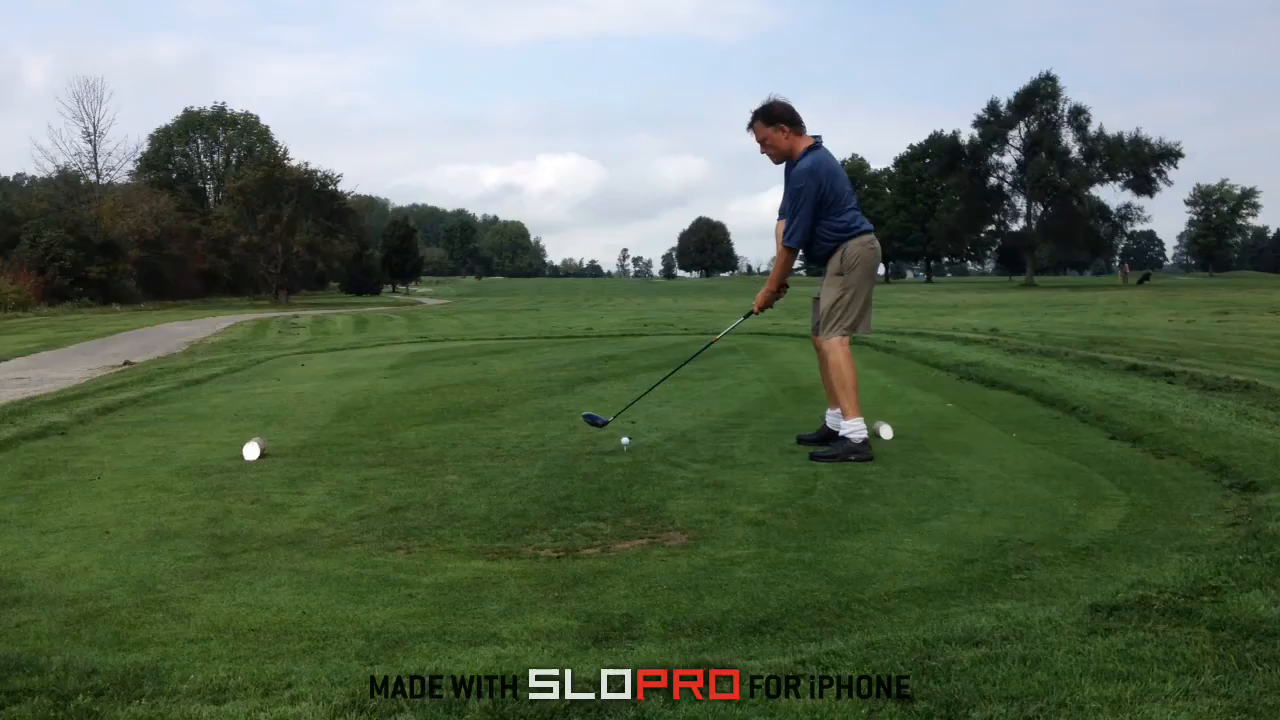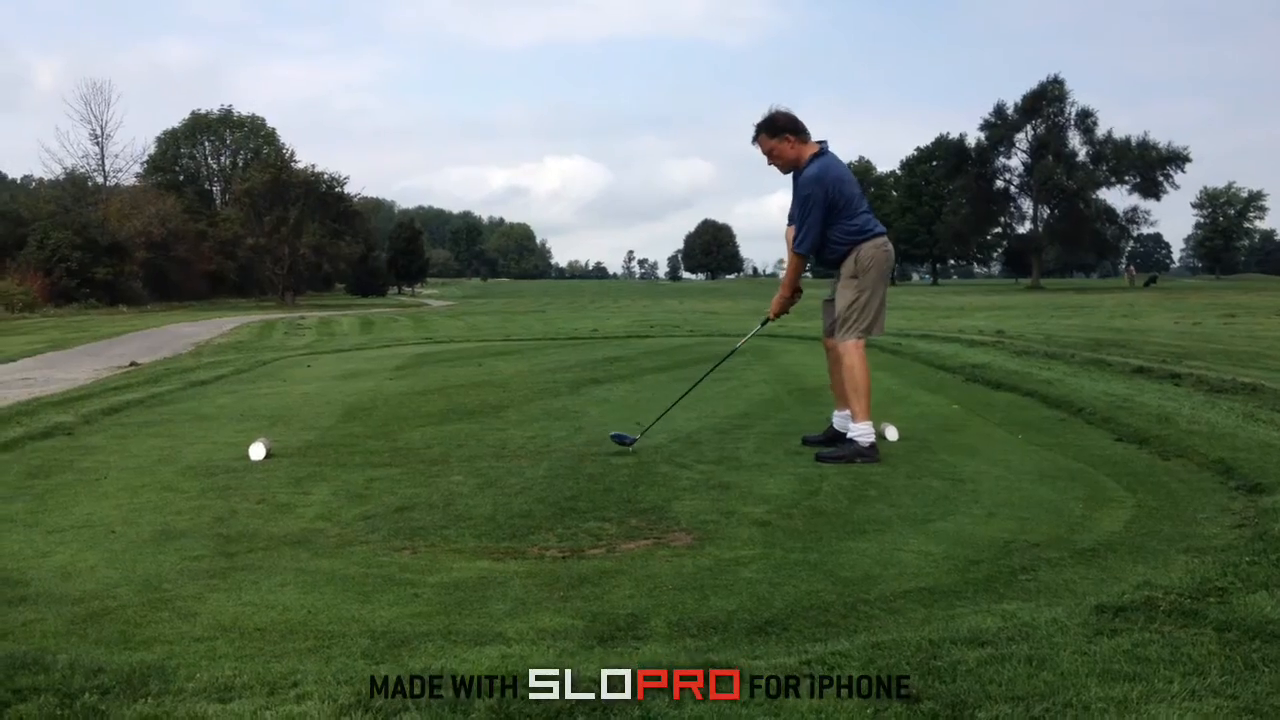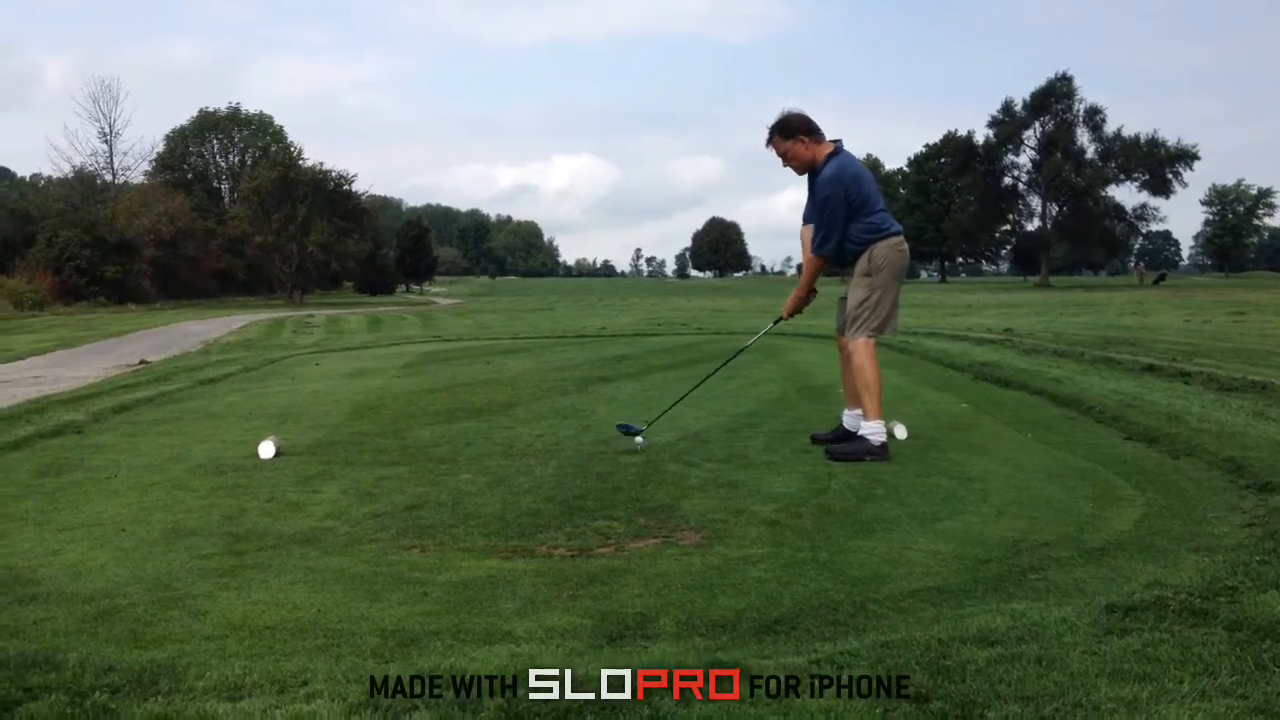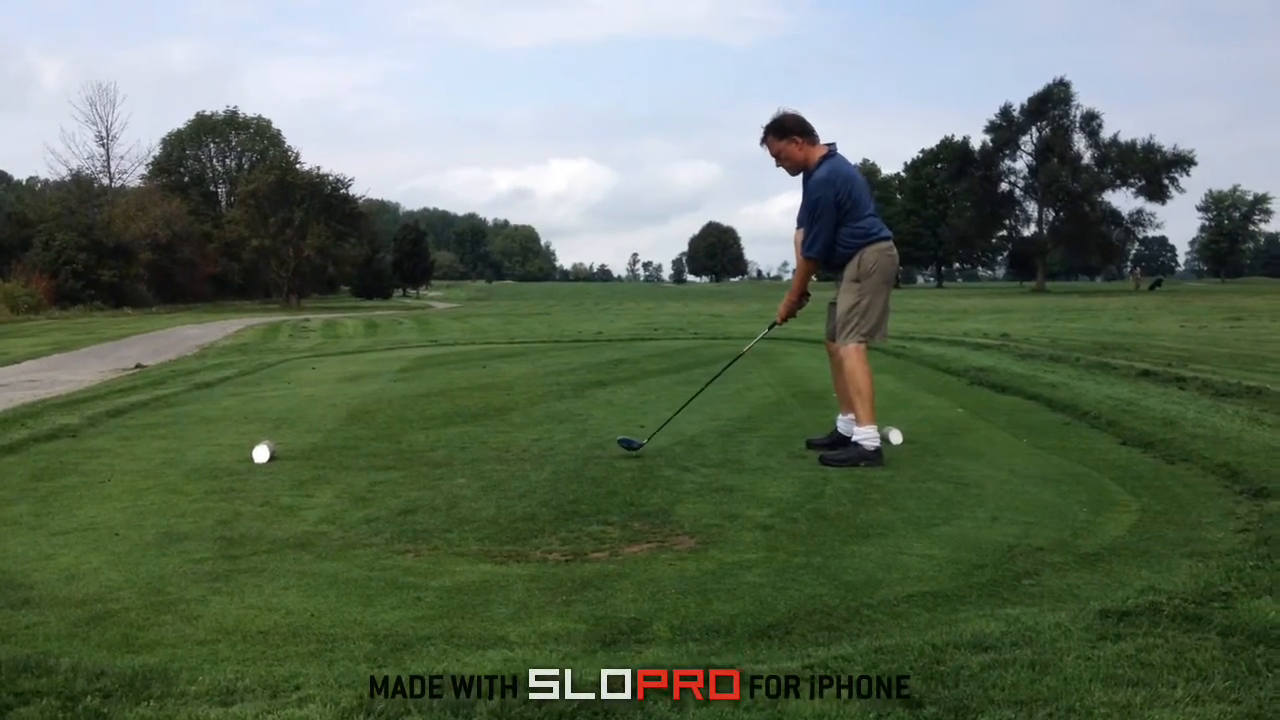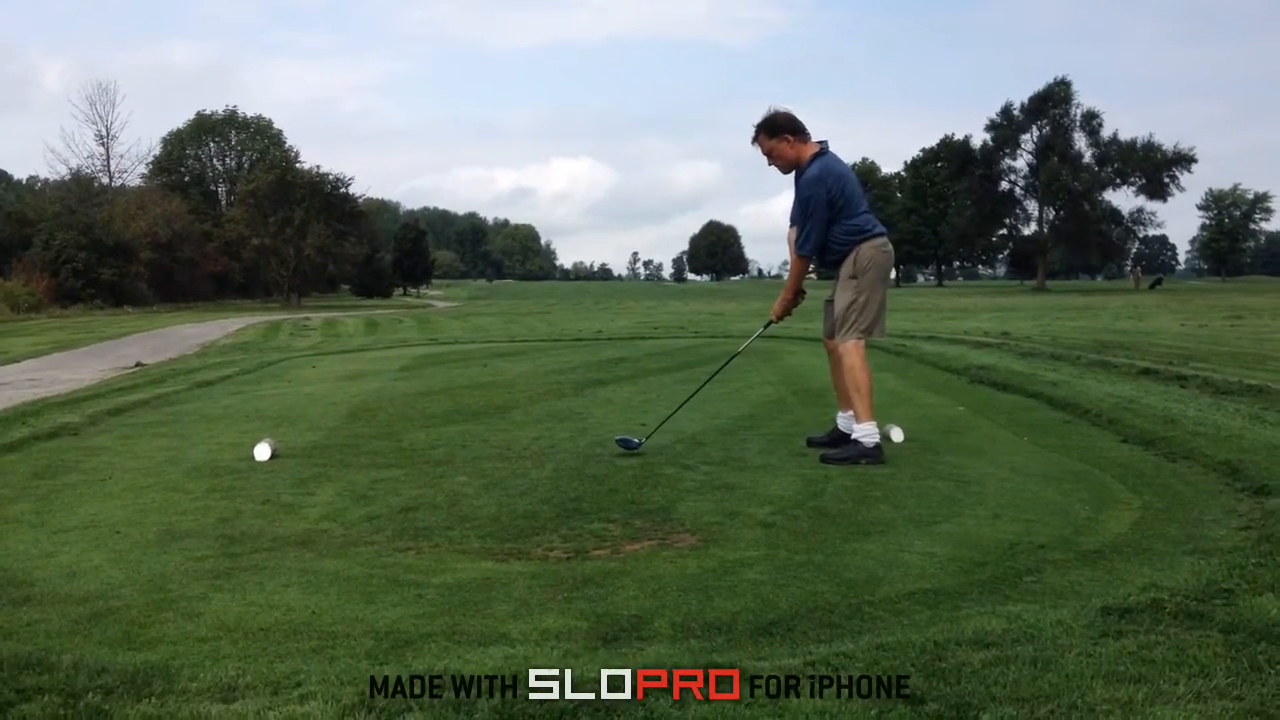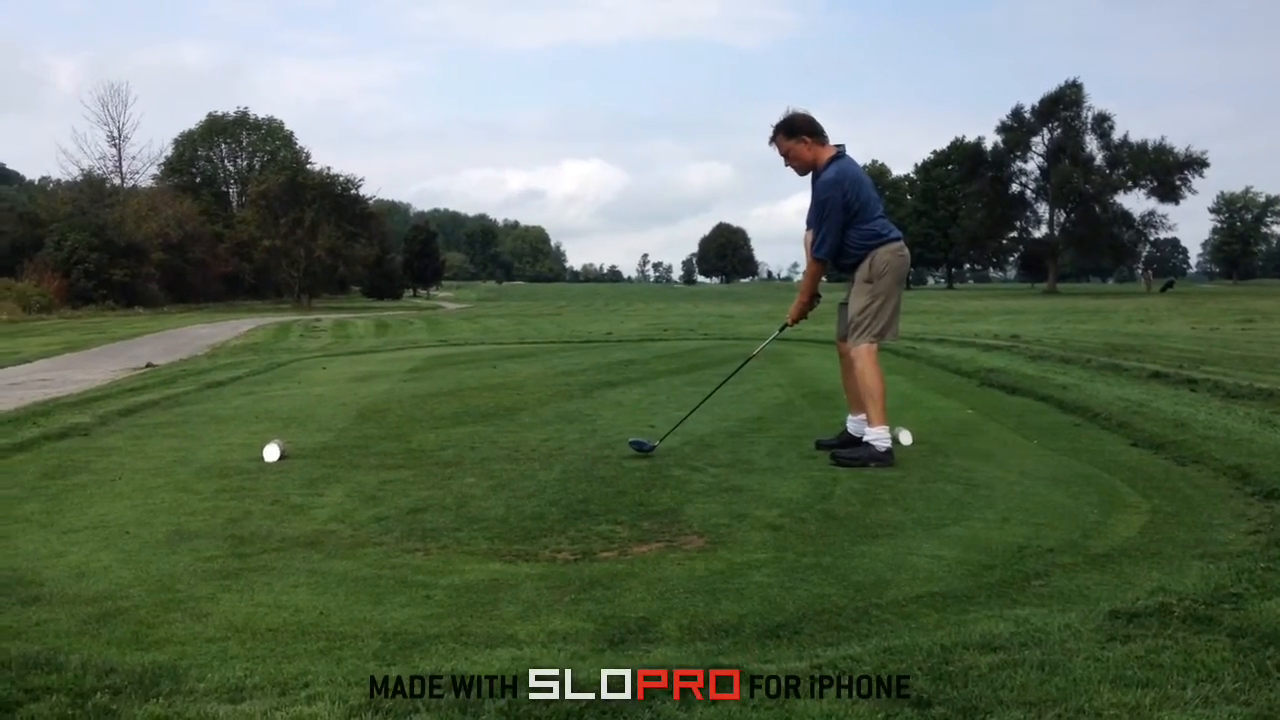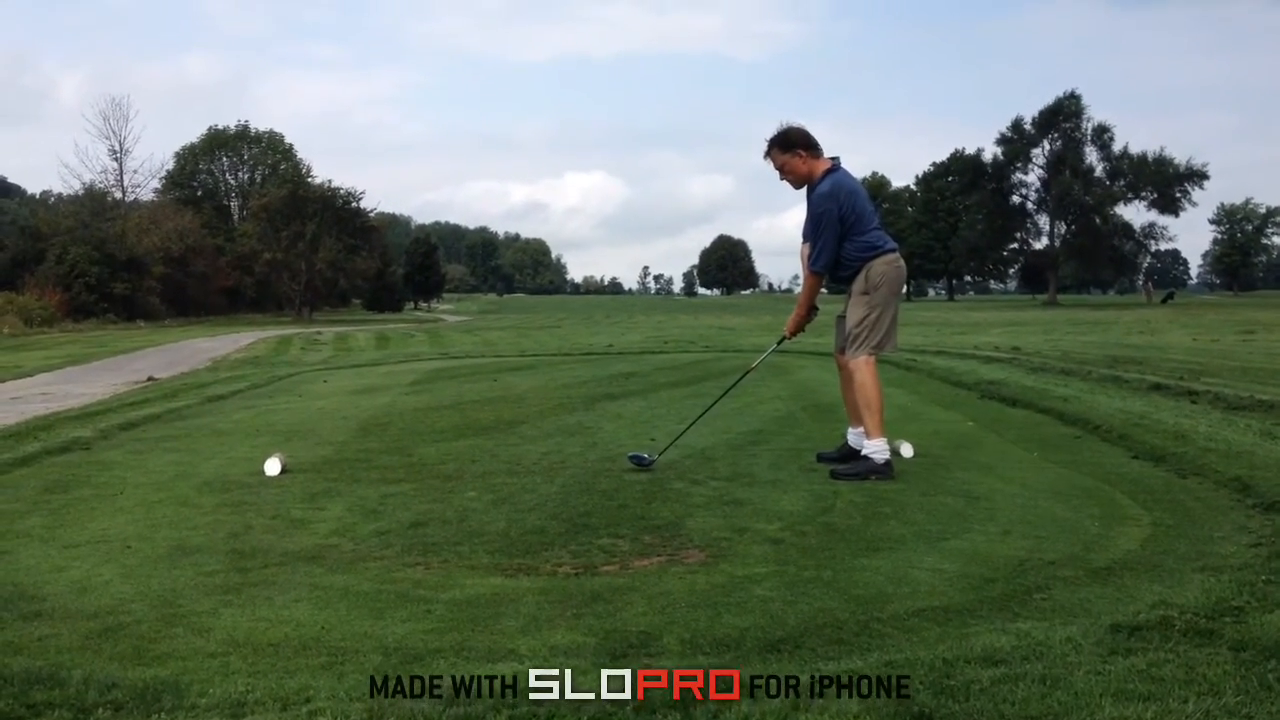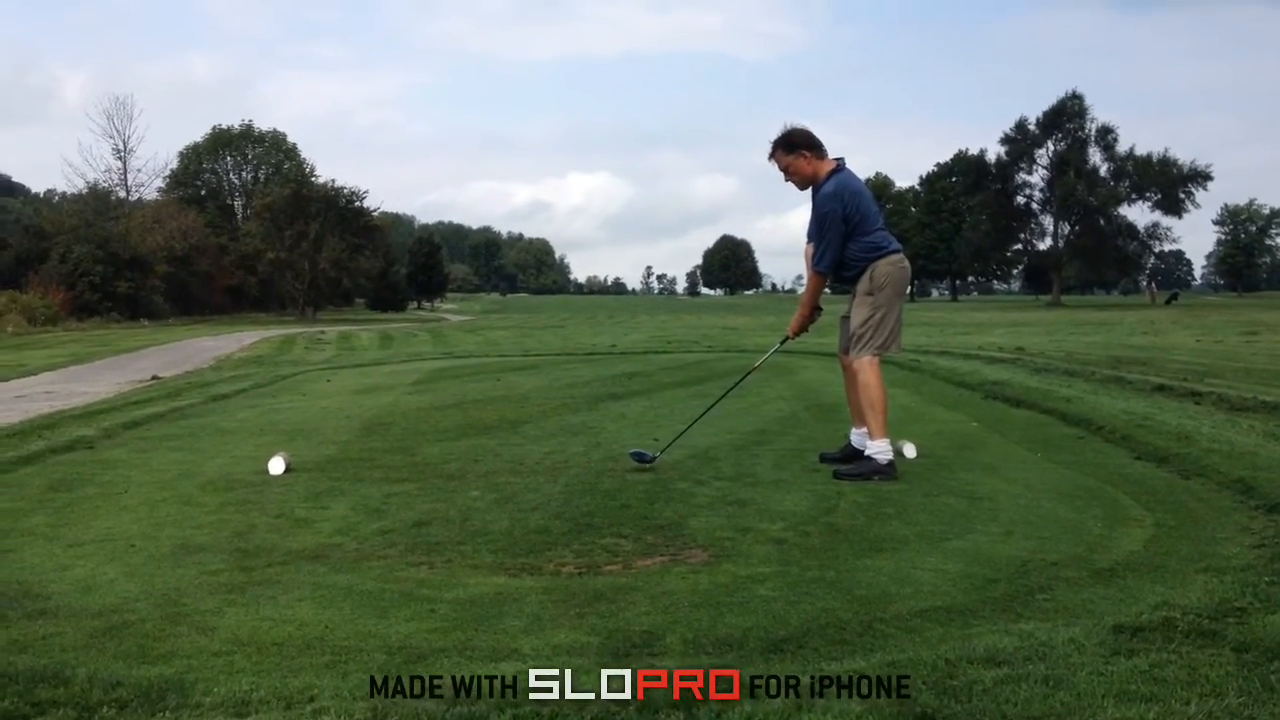
dt=0.5s
person 1, frame 1
left shoulder: (808, 170)
right shoulder: (802, 161)
left elbow: (793, 239)
right elbow: (785, 221)
left wrist: (770, 287)
right wrist: (781, 276)
left hip: (851, 254)
right hip: (841, 255)
left knee: (834, 339)
right knee: (821, 338)
left ankle: (855, 436)
right ankle: (836, 423)
person 1, frame 2
left shoulder: (814, 177)
right shoulder: (811, 166)
left elbow: (804, 246)
right elbow: (795, 228)
left wrist: (784, 294)
right wrist: (791, 283)
left hip: (864, 256)
right hip: (853, 258)
left knee: (849, 341)
right knee: (833, 340)
left ankle: (863, 439)
right ankle: (843, 425)
person 1, frame 3
left shoulder: (833, 177)
right shoulder: (823, 168)
left elbow: (824, 246)
right elbow: (810, 225)
left wrist: (800, 293)
right wrist: (805, 280)
left hip: (879, 255)
right hip: (866, 257)
left knee: (860, 340)
right knee: (846, 339)
left ankle: (873, 437)
right ankle: (853, 423)
person 1, frame 4
left shoulder: (824, 179)
right shoulder: (820, 169)
left elbow: (814, 249)
right elbow: (804, 232)
left wrist: (792, 297)
right wrist: (800, 287)
left hip: (868, 259)
right hip: (858, 261)
left knee: (851, 345)
right knee: (835, 344)
left ankle: (868, 442)
right ankle: (847, 428)
person 1, frame 5
left shoulder: (816, 177)
right shoulder: (814, 166)
left elbow: (807, 246)
right elbow: (797, 229)
left wrist: (788, 295)
right wrist: (795, 285)
left hip: (864, 256)
right hip: (854, 258)
left knee: (849, 342)
right knee: (833, 341)
left ankle: (867, 439)
right ankle: (847, 426)
person 1, frame 6
left shoulder: (832, 180)
right shoulder: (832, 168)
left elbow: (823, 250)
right elbow: (813, 233)
left wrist: (803, 299)
right wrist: (809, 286)
left hip: (879, 260)
right hip: (870, 261)
left knee: (862, 345)
right knee: (846, 344)
left ankle: (878, 443)
right ankle: (857, 429)
person 1, frame 7
left shoulder: (827, 193)
right shoulder: (827, 181)
left elbow: (820, 263)
right elbow: (810, 245)
left wrist: (801, 311)
right wrist: (807, 300)
left hip: (876, 272)
right hip: (866, 273)
left knee: (860, 357)
right knee: (844, 356)
left ankle: (877, 455)
right ankle: (857, 442)
person 1, frame 8
left shoulder: (831, 194)
right shoulder: (832, 181)
left elbow: (824, 263)
right elbow: (814, 246)
left wrist: (804, 312)
right wrist: (811, 300)
left hip: (880, 272)
right hip: (871, 273)
left knee: (864, 358)
right knee: (848, 356)
left ankle: (880, 455)
right ankle: (861, 442)
